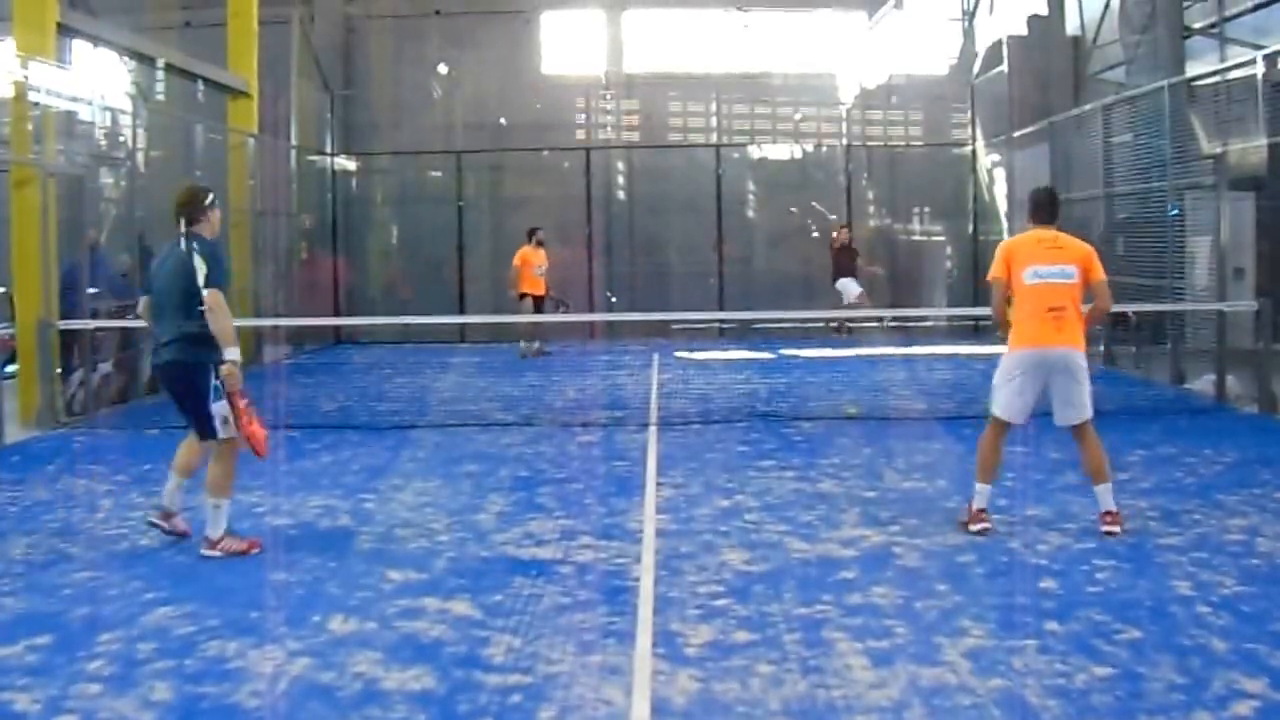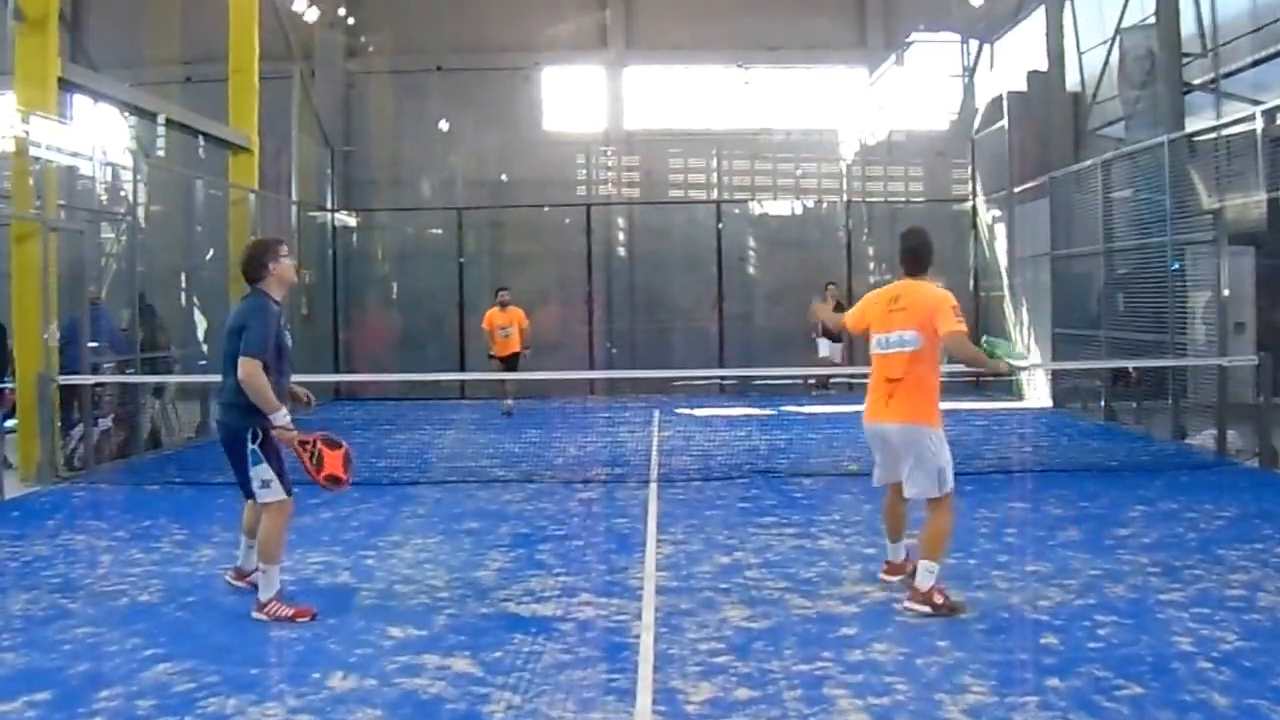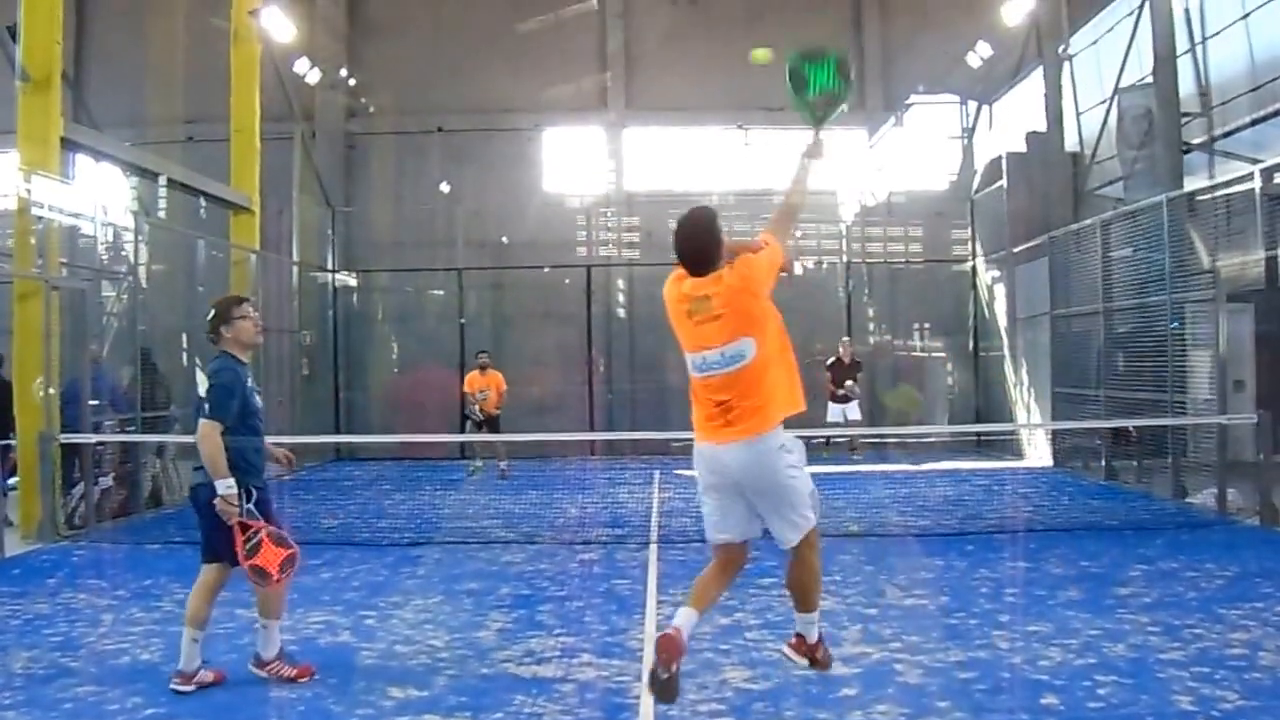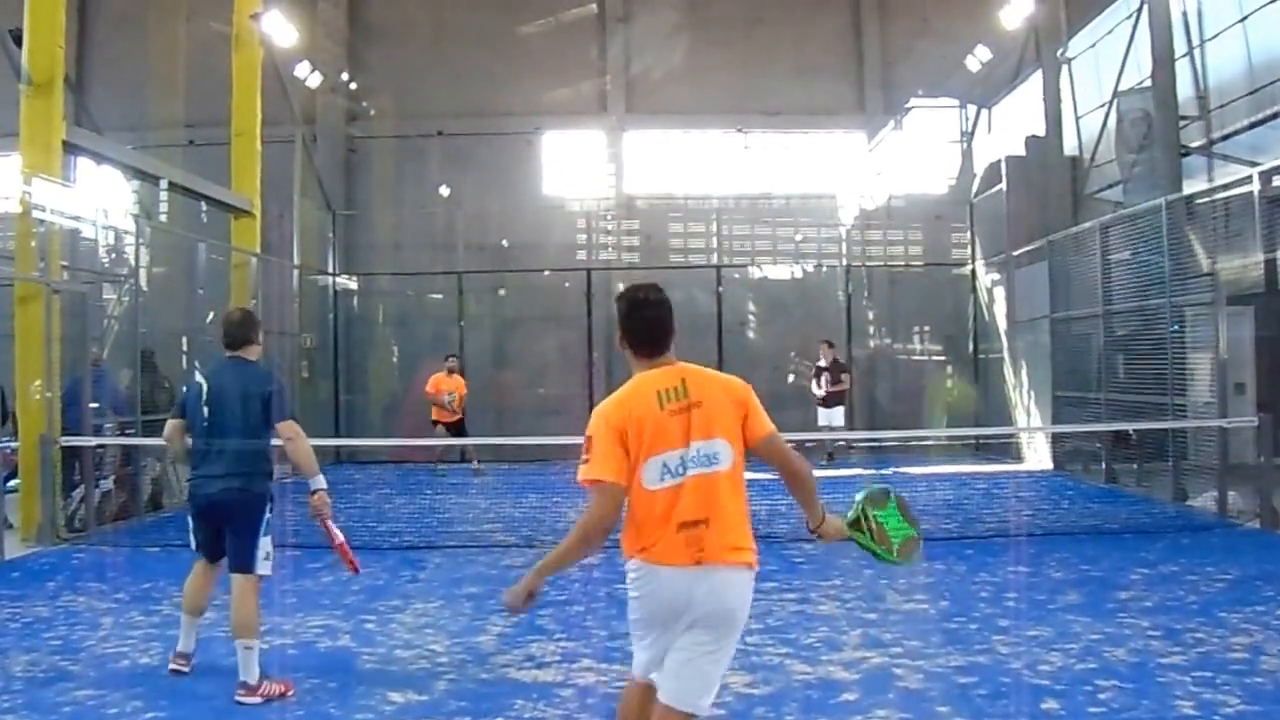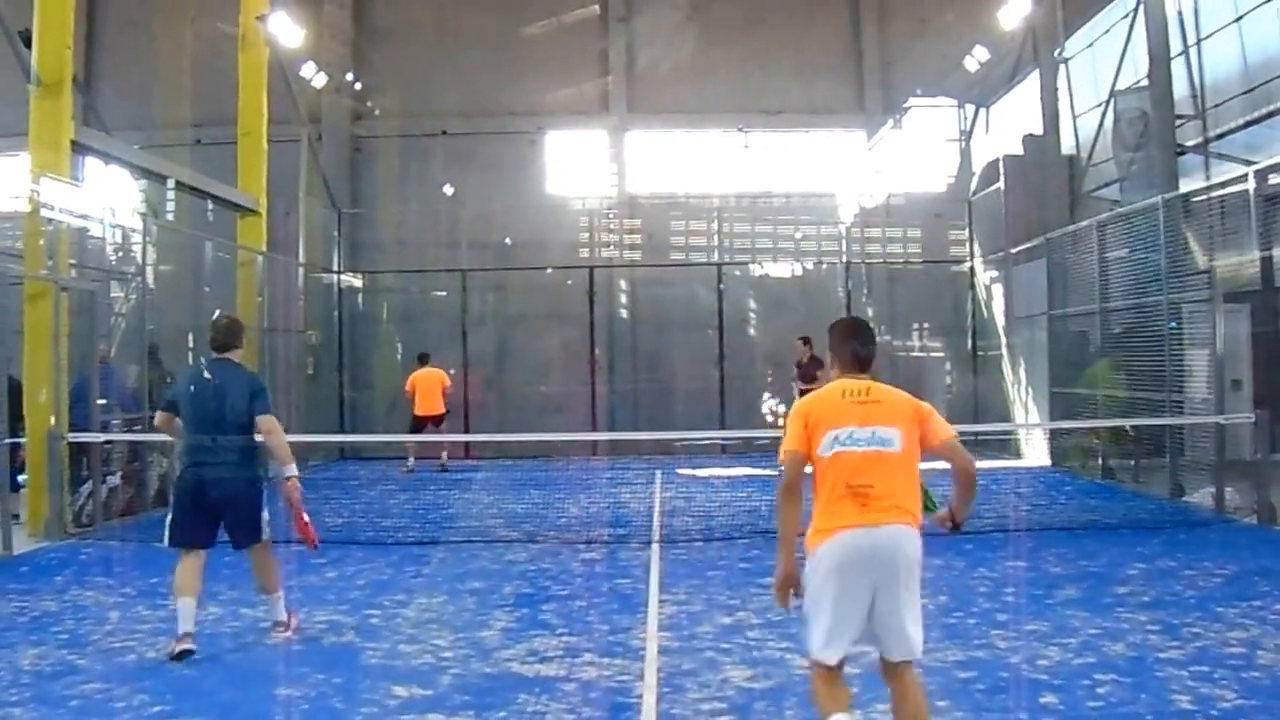
dt=0.7s
person 1, frame 1
left shoulder: (1009, 247)
right shoulder: (1082, 249)
left elbow: (998, 306)
right elbow: (1104, 304)
left hip: (1025, 350)
right hip: (1069, 351)
left knee: (996, 427)
right knee: (1084, 431)
left ankle: (979, 510)
right ankle: (1109, 512)
person 1, frame 2
left shoulder: (875, 300)
right shoulder: (939, 298)
left elbow: (842, 324)
right elbow: (959, 349)
left wrist: (825, 313)
right wrist: (996, 366)
left hip: (876, 418)
right hip: (917, 420)
left knee: (896, 490)
right knee: (939, 504)
left ankle: (895, 562)
right ankle: (924, 589)
person 1, frame 3
left shoulder: (677, 293)
right shoulder: (745, 280)
left elbow: (695, 256)
right elbow: (784, 221)
left wrist: (734, 248)
right wrist: (807, 163)
left hip: (711, 451)
right hip: (763, 444)
left knee: (730, 558)
right knee: (803, 544)
left ankle: (676, 635)
right ankle: (808, 636)
person 1, frame 4
left shoulder: (613, 413)
right shoulder: (732, 390)
left elbow: (602, 520)
right elbow: (791, 465)
left wrist: (536, 576)
right wrist: (818, 518)
left hip: (658, 575)
right hip: (727, 577)
left knee: (644, 680)
person 1, frame 5
left shoulder: (810, 405)
right shoulder: (913, 407)
left elbow: (790, 483)
right elbow: (965, 466)
left wrist: (786, 557)
right wrist: (958, 513)
left hip: (836, 544)
right hip: (897, 538)
left knee: (825, 671)
right knee: (899, 670)
person 2, frame 1
left shoulder: (166, 255)
right shoulder: (208, 251)
left elbow: (145, 309)
right elbow: (213, 305)
right wrist: (231, 357)
left hip: (167, 358)
right hip: (196, 359)
left knee: (202, 435)
right knee: (227, 441)
left ankle: (168, 508)
right ankle: (214, 536)
person 2, frame 2
left shoulder: (263, 308)
right shoulder: (261, 312)
right elbow: (248, 374)
left wrist: (290, 389)
right wrist: (281, 419)
left hip: (249, 421)
right hip: (248, 424)
left knee: (262, 496)
right knee: (278, 504)
left ankle: (245, 568)
right ankle: (268, 600)
person 2, frame 3
left shoulder: (230, 371)
right shoulder: (228, 374)
right elbow: (207, 435)
left wrist: (267, 450)
right wrist: (227, 489)
left hip: (213, 489)
right hip: (235, 490)
left knee: (212, 573)
left ankle: (188, 669)
right ankle: (268, 656)
person 2, frame 4
left shoulder: (200, 380)
right shoulder: (264, 380)
left elbow: (171, 434)
right elbow: (290, 436)
right wrist: (318, 485)
left hip: (202, 488)
right hip: (247, 491)
left knee: (207, 562)
right knee: (246, 580)
left ankle: (184, 651)
right ankle: (250, 682)
person 2, frame 5
left shoulder: (188, 378)
right shoulder: (250, 381)
left elbow: (162, 421)
right elbow: (269, 428)
right wrist: (290, 473)
left hip: (194, 479)
right hip: (241, 480)
left knee: (190, 556)
right knee: (260, 548)
left ankle: (185, 632)
right ankle: (280, 619)
